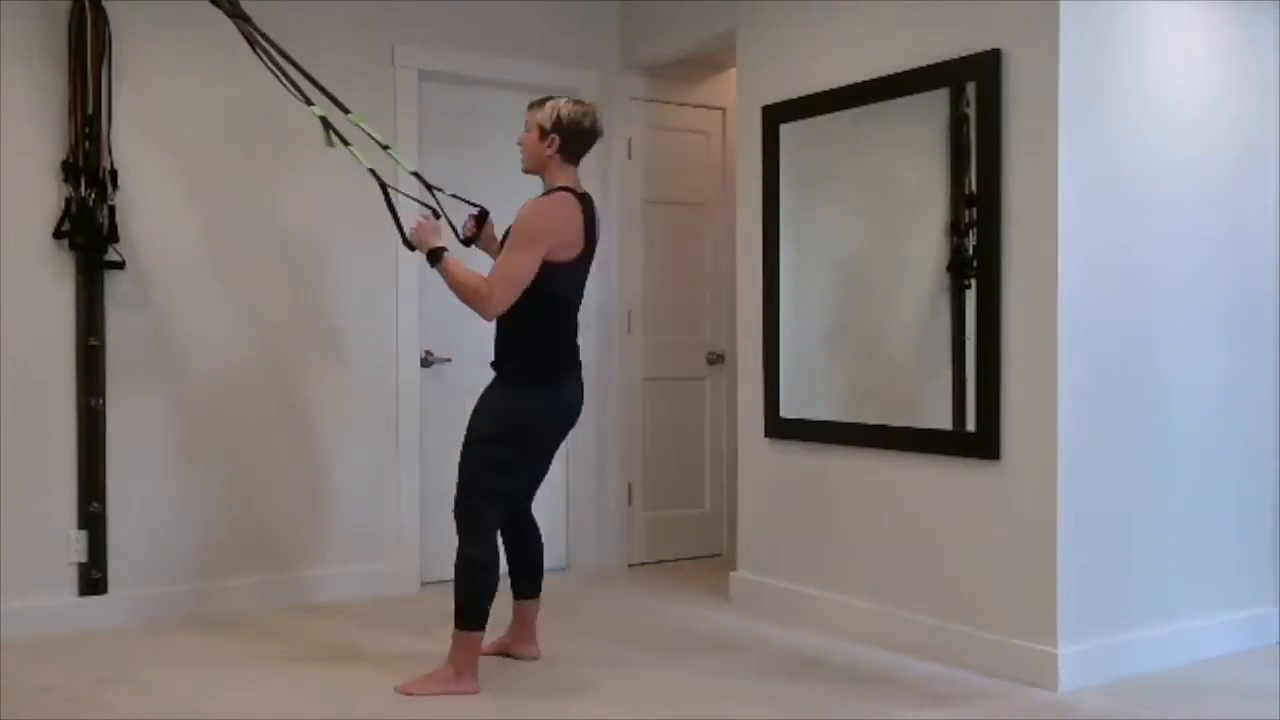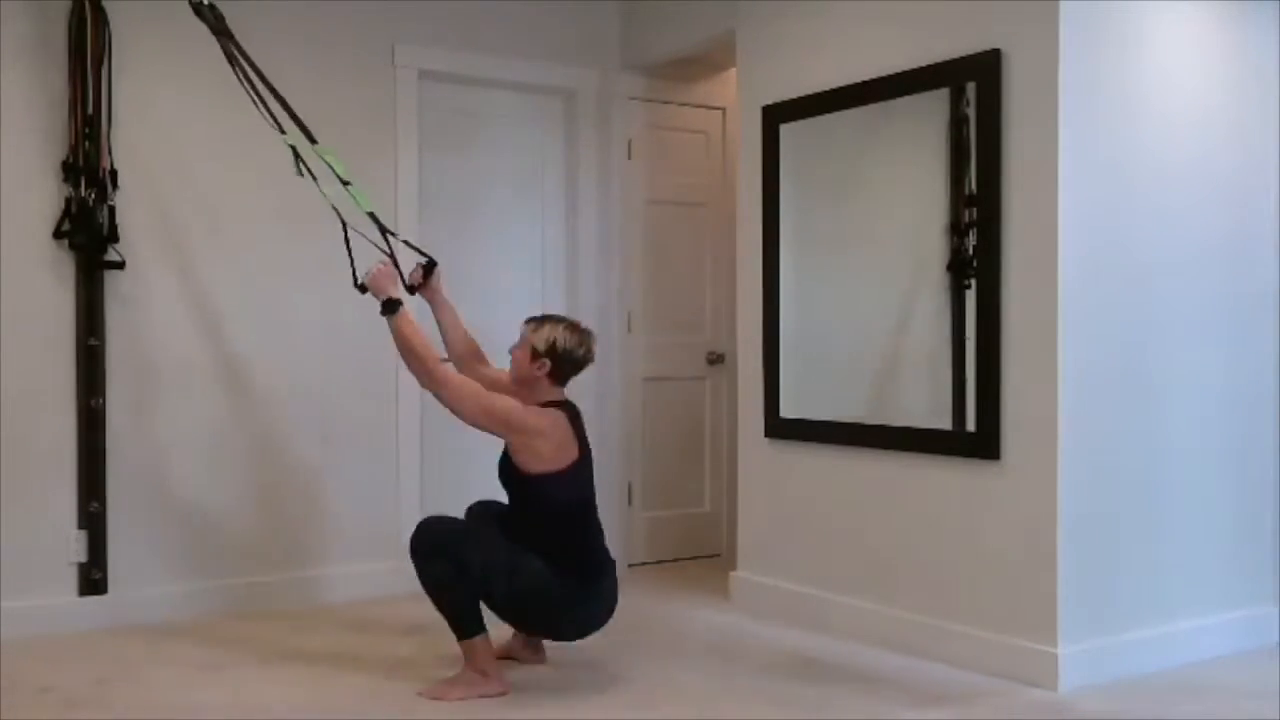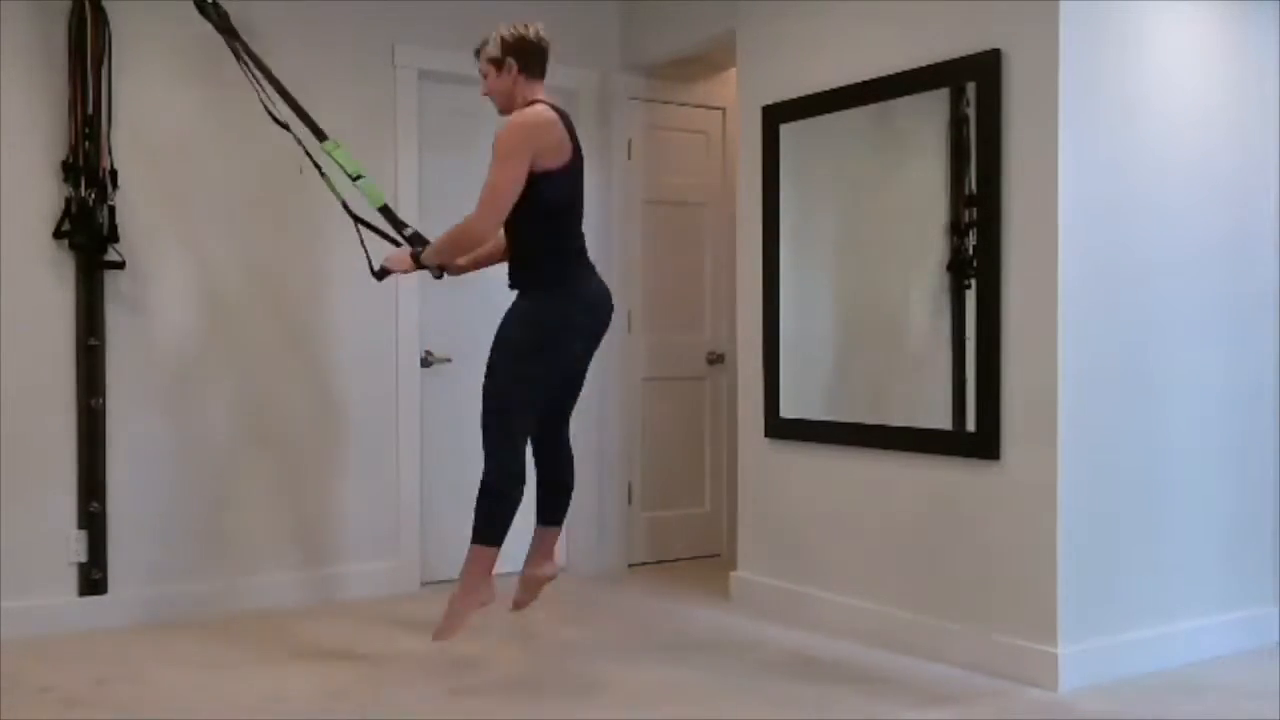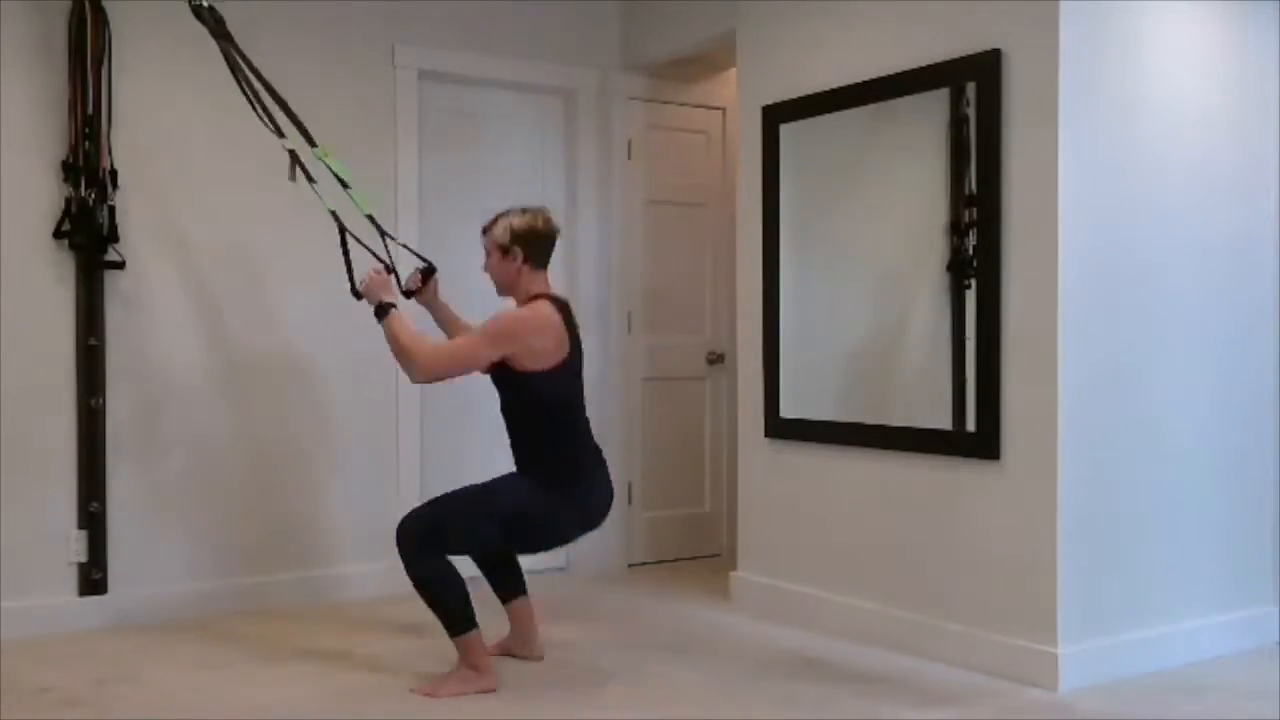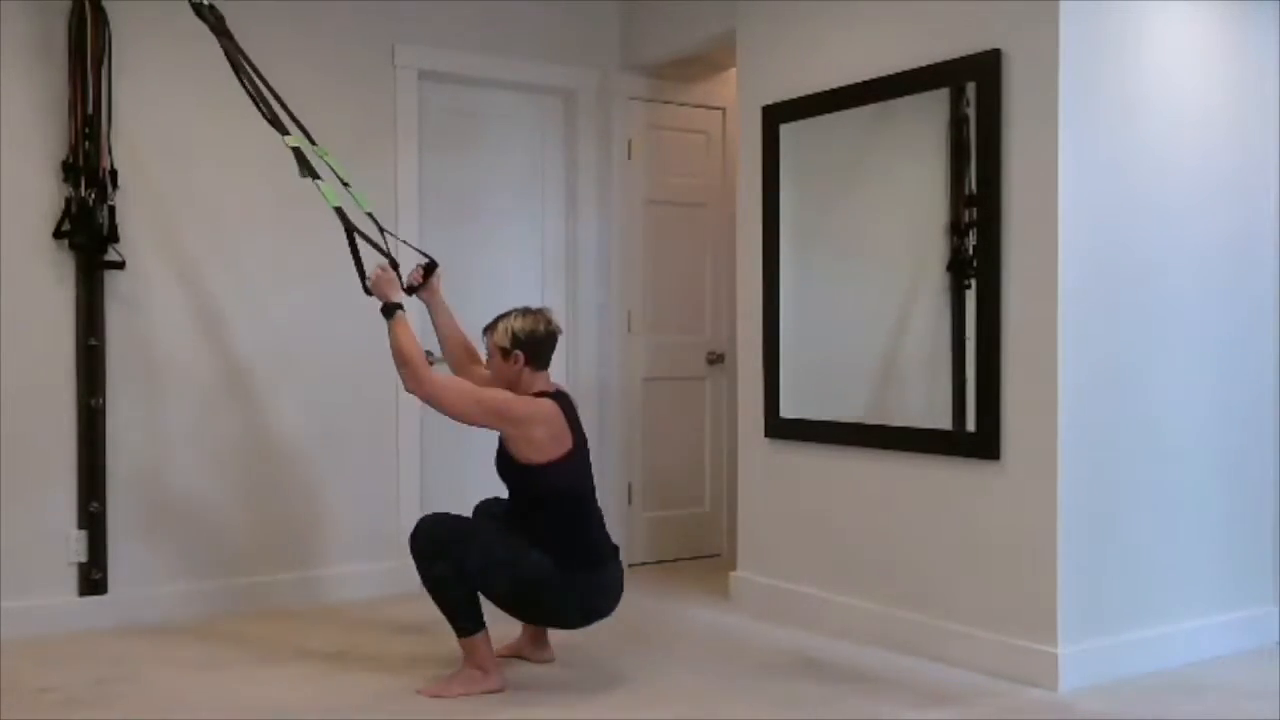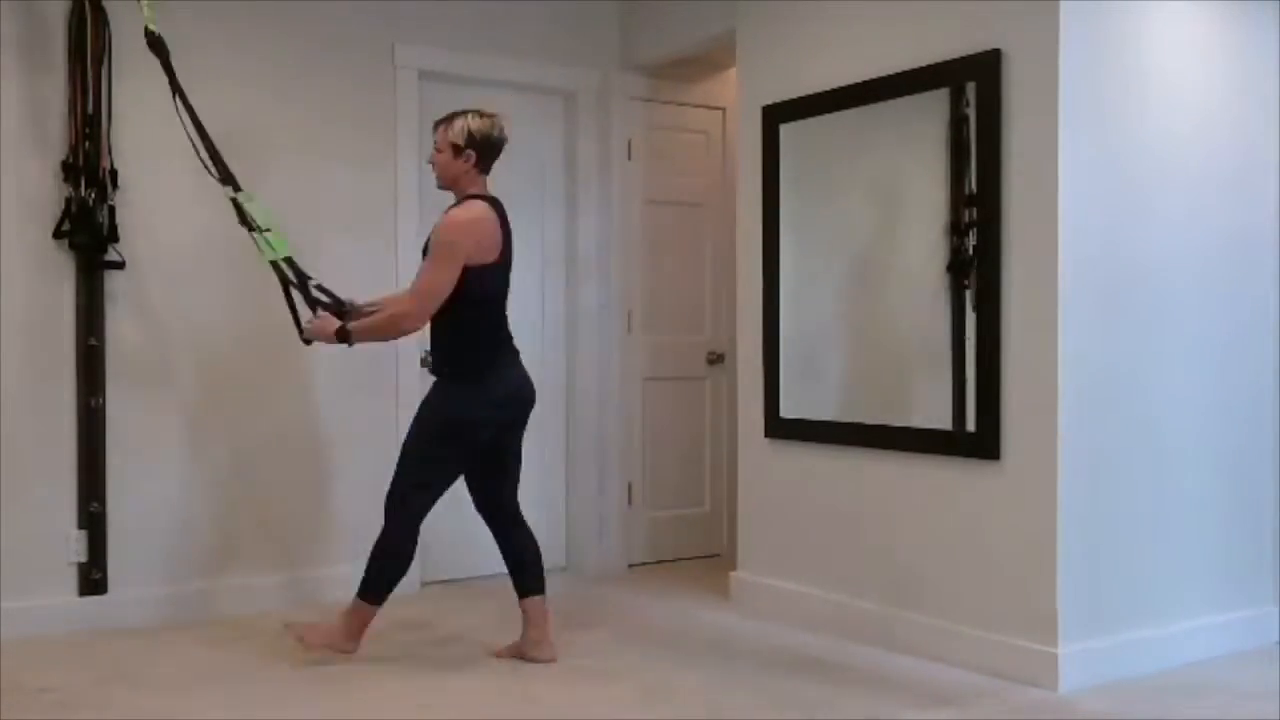
dt=0.4s
person 1, frame 1
left shoulder: (546, 211)
right shoulder: (578, 207)
left elbow: (490, 302)
left wrist: (436, 249)
right wrist: (492, 244)
left hip: (526, 391)
right hip: (558, 389)
left knee: (475, 514)
right knee: (510, 507)
left ankle: (462, 668)
right ankle: (523, 635)
person 1, frame 2
left shoulder: (531, 424)
left elbow: (443, 380)
right elbow: (474, 366)
left wrist: (392, 301)
right wrist: (432, 294)
left knee: (434, 542)
right knee: (485, 528)
left ankle: (483, 671)
right ankle: (526, 639)
person 1, frame 3
left shoulder: (526, 126)
right shoulder: (552, 125)
left elbow: (484, 222)
left wrist: (422, 258)
right wrist: (450, 263)
left hip: (555, 307)
right hip: (584, 302)
left knee: (504, 441)
right knee: (547, 431)
left ankle: (477, 580)
right ankle: (543, 554)
person 1, frame 4
left shoulder: (522, 324)
right shoulder: (549, 315)
left elbow: (423, 367)
right elbow: (475, 347)
left wrist: (385, 303)
right wrist: (430, 300)
left hip: (564, 498)
right hip: (581, 491)
left knee: (419, 534)
right knee: (481, 520)
left ankle: (475, 665)
right ankle: (524, 632)
person 1, frame 5
left shoulder: (526, 415)
right shoulder: (548, 403)
left elbow: (423, 385)
right elbow: (470, 370)
left wrist: (391, 305)
right wrist: (432, 299)
left hip: (575, 585)
left knee: (433, 539)
right knee: (489, 541)
left ankle: (481, 667)
right ankle: (534, 638)
person 1, frame 6
left shoulder: (461, 222)
right shoulder: (486, 213)
left elbow: (413, 315)
left wrist: (343, 332)
right wrist: (361, 309)
left hip: (470, 392)
right hip: (504, 385)
left knee: (404, 510)
right knee: (501, 510)
left ankle: (350, 631)
right ankle: (537, 634)
